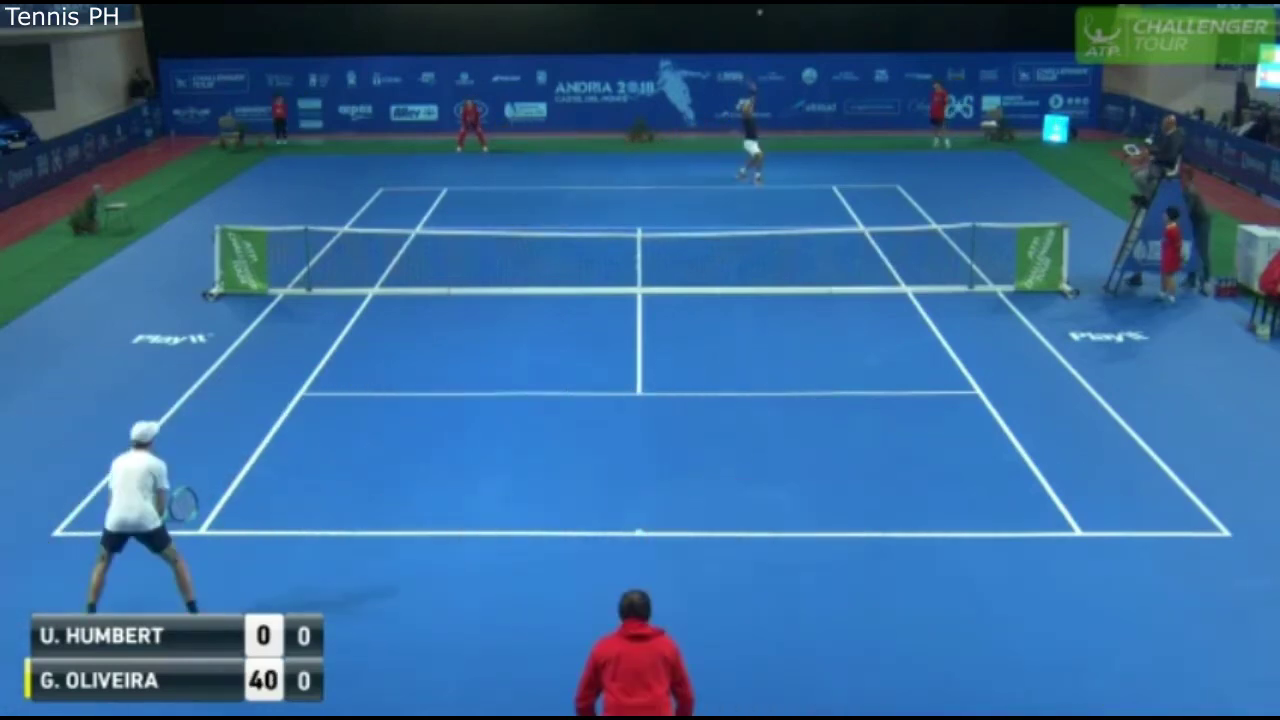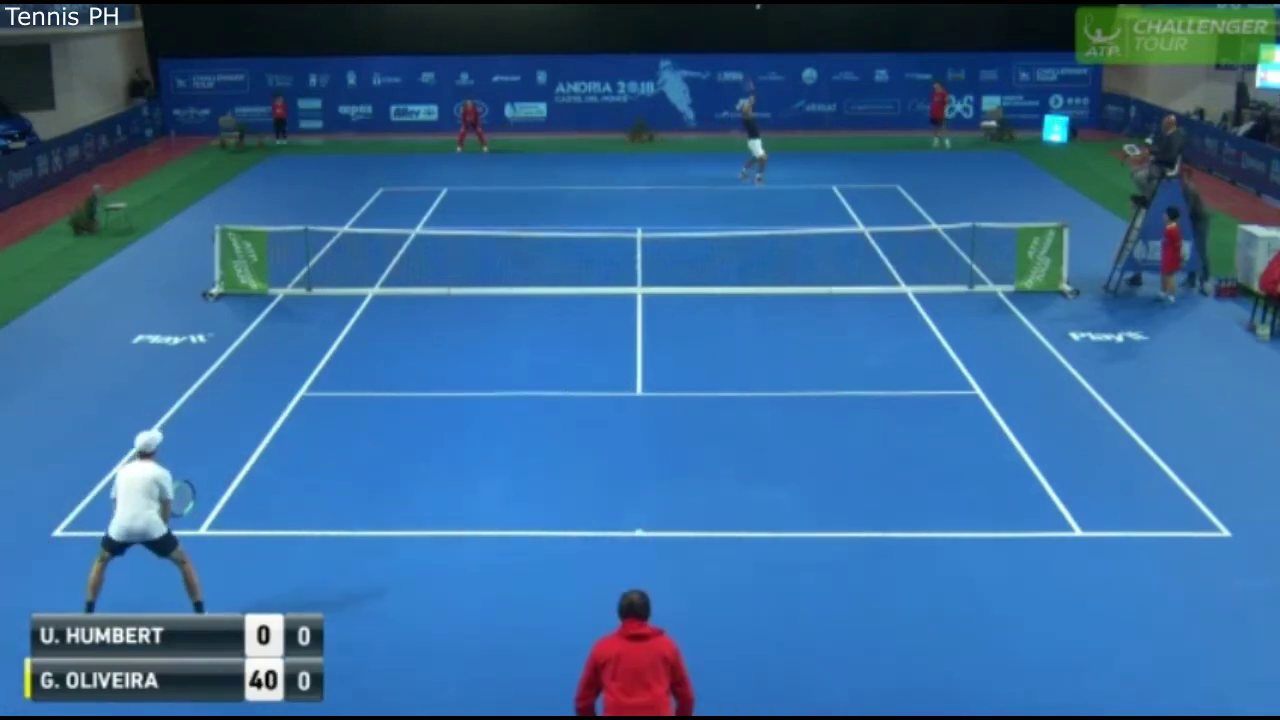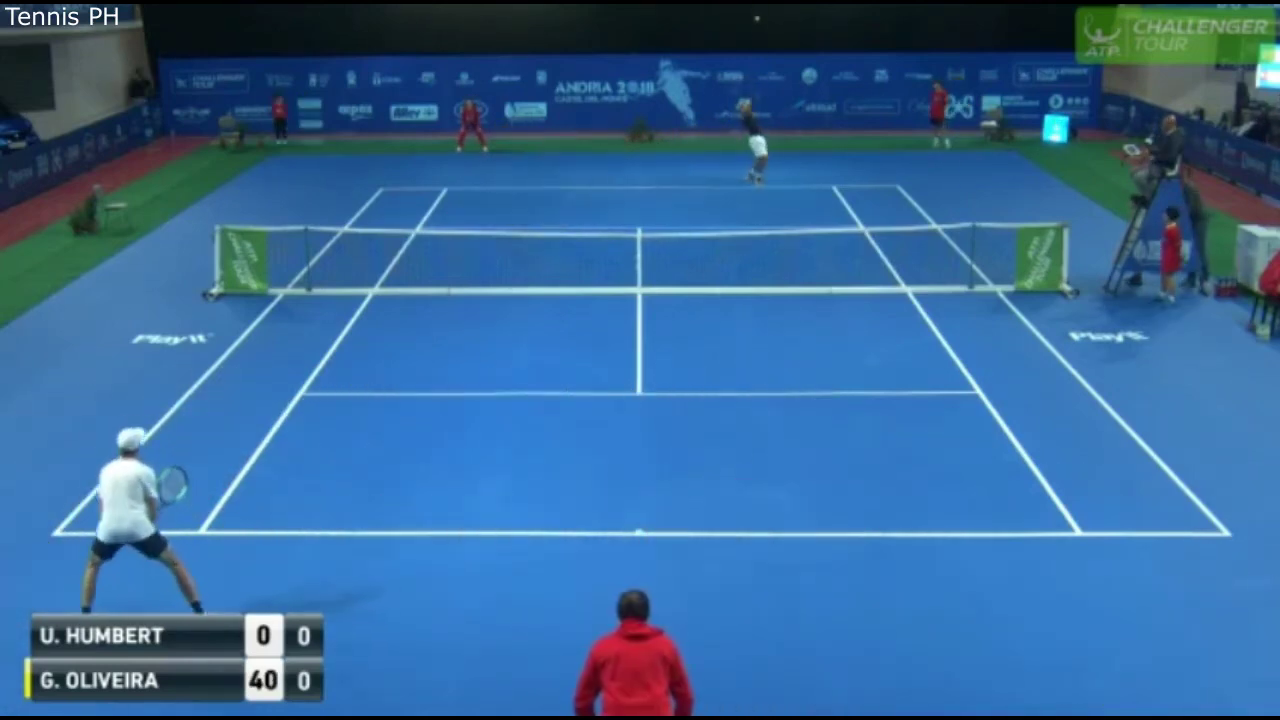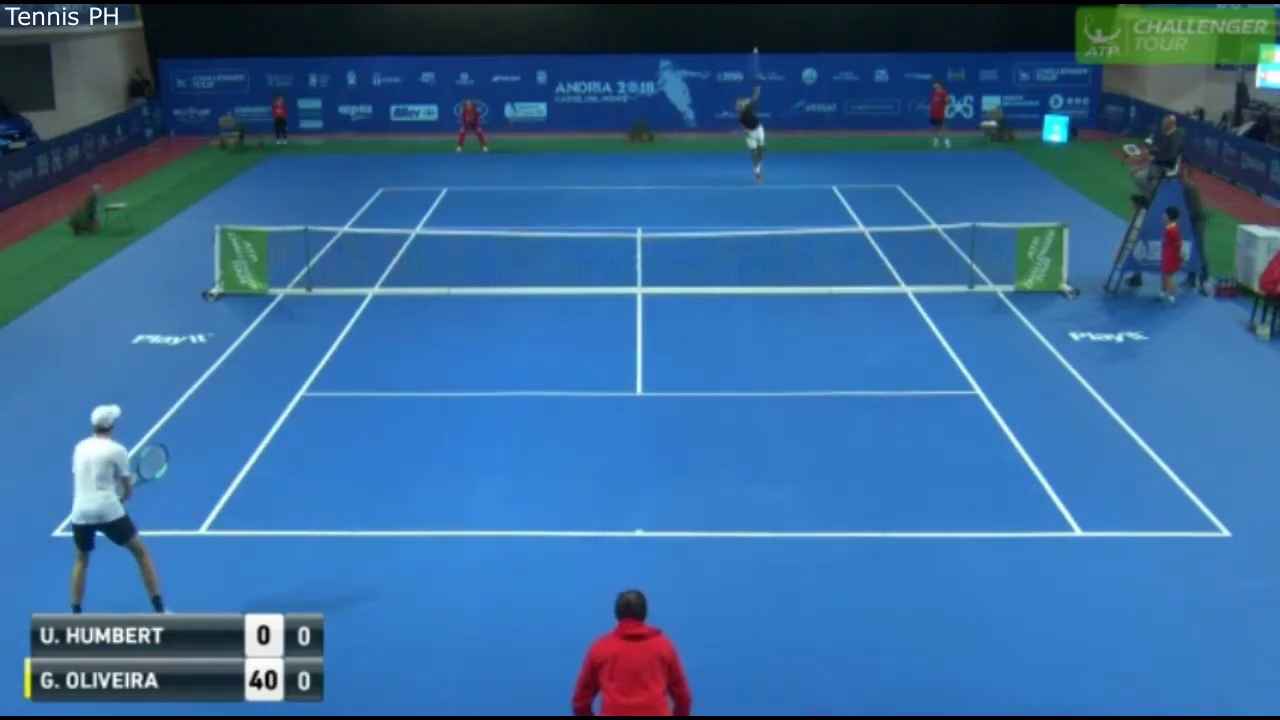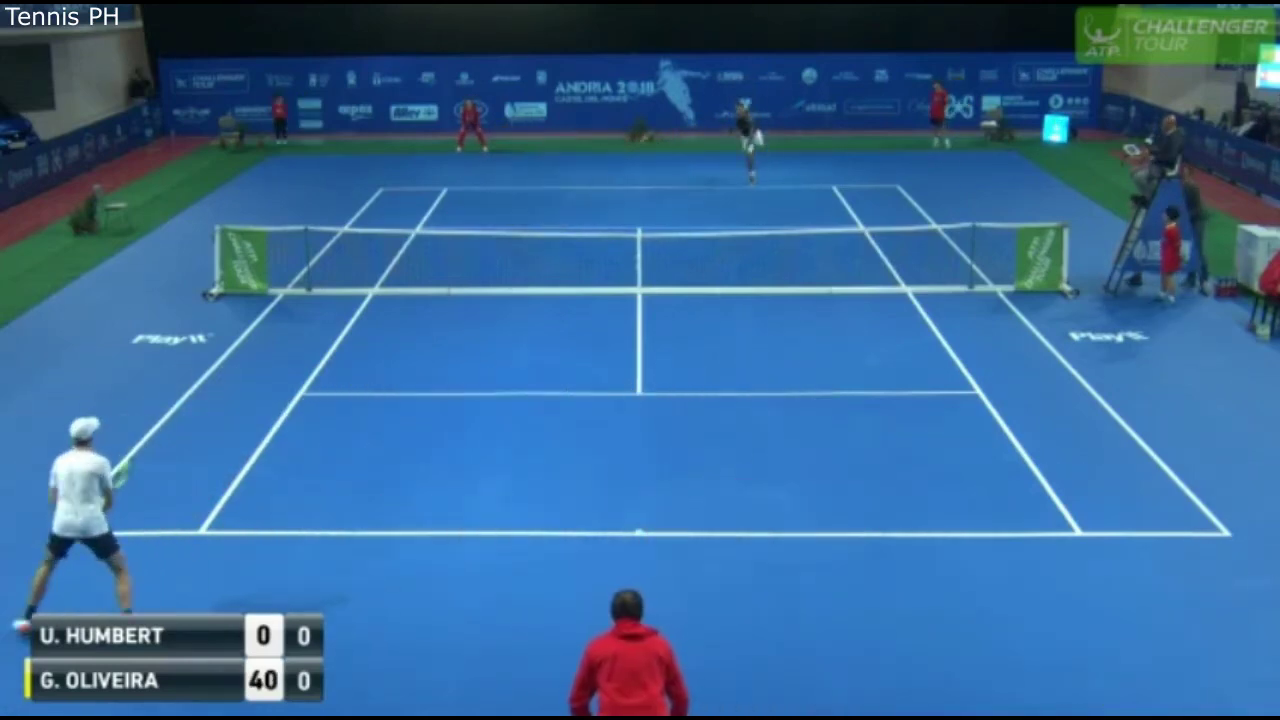
dt=0.2s
person 1, frame 1
left shoulder: (118, 462)
right shoulder: (157, 464)
left elbow: (112, 495)
right elbow: (161, 502)
right wrist: (157, 518)
left hip: (116, 520)
right hip: (146, 520)
left knee: (103, 561)
right knee: (176, 561)
left ankle: (90, 614)
right ankle: (194, 613)
person 1, frame 2
left shoulder: (122, 471)
right shoulder: (162, 474)
left elbow: (116, 503)
right elbow: (166, 512)
right wrist: (160, 525)
left hip: (121, 528)
right hip: (151, 528)
left knee: (100, 561)
right knee: (183, 562)
left ankle: (88, 613)
right ankle: (200, 614)
person 1, frame 3
left shoulder: (106, 470)
right shoulder: (144, 471)
left elbow: (102, 506)
right elbow: (152, 509)
right wrist: (148, 524)
left hip: (108, 530)
right hip: (138, 528)
left knee: (93, 565)
right knee: (175, 564)
right ankle: (200, 614)
person 1, frame 4
left shoulder: (79, 448)
right shoulder: (117, 450)
left elbow: (80, 481)
right elbow: (127, 490)
left hip: (81, 512)
right hip: (109, 512)
left knee: (81, 560)
right knee: (141, 554)
left ankle: (76, 615)
person 1, frame 5
left shoulder: (59, 462)
right shoulder: (100, 462)
left elbow: (54, 498)
right elbow: (109, 501)
left hip: (63, 524)
right hip: (94, 526)
left knee: (46, 565)
right knee: (121, 570)
left ankle: (28, 619)
